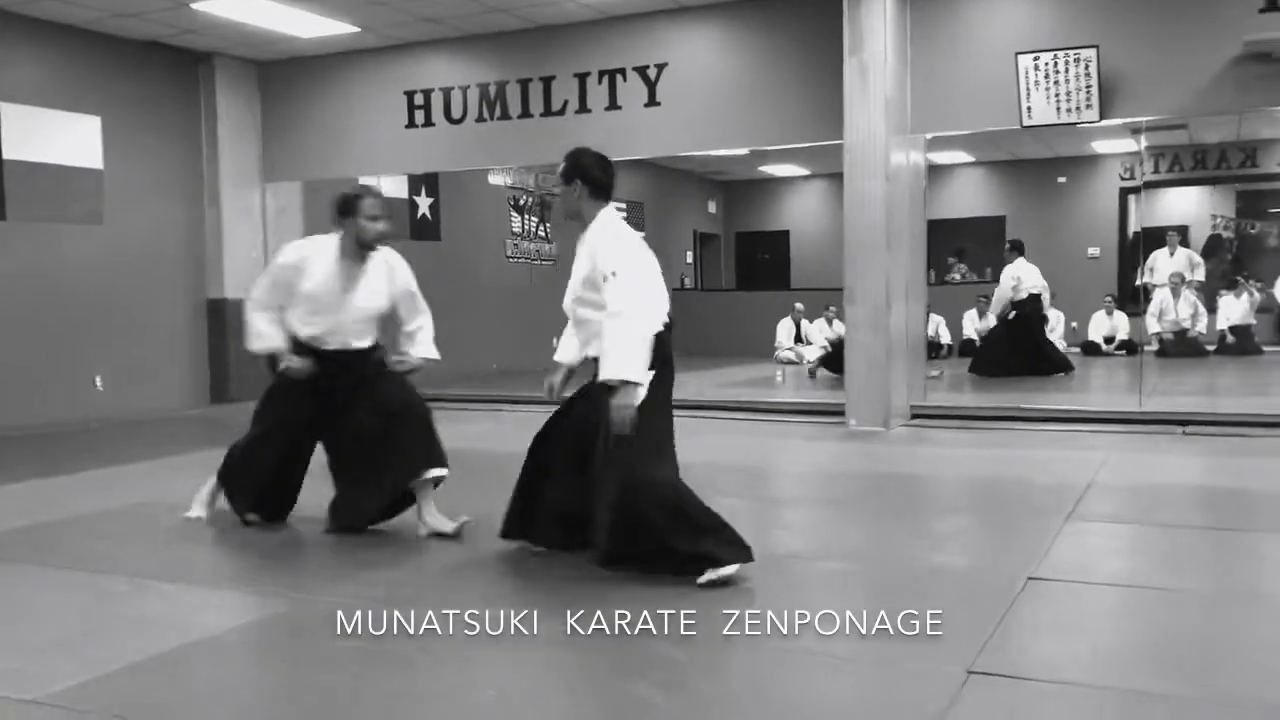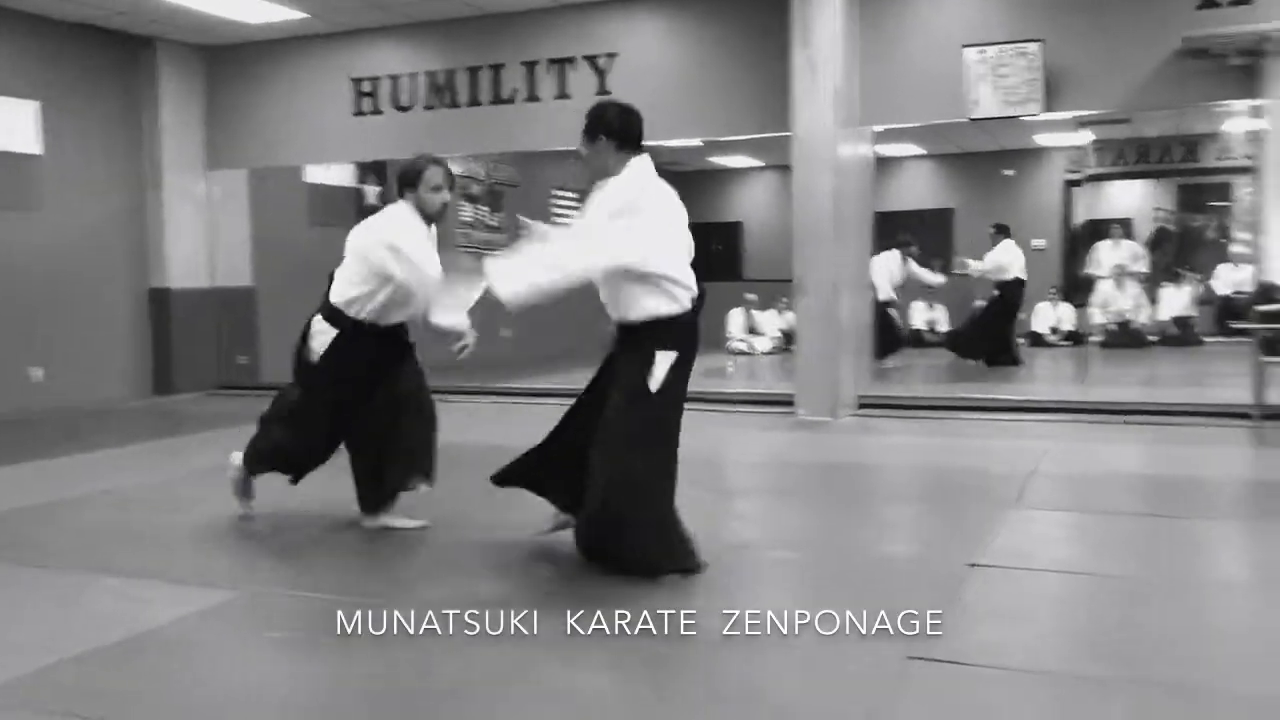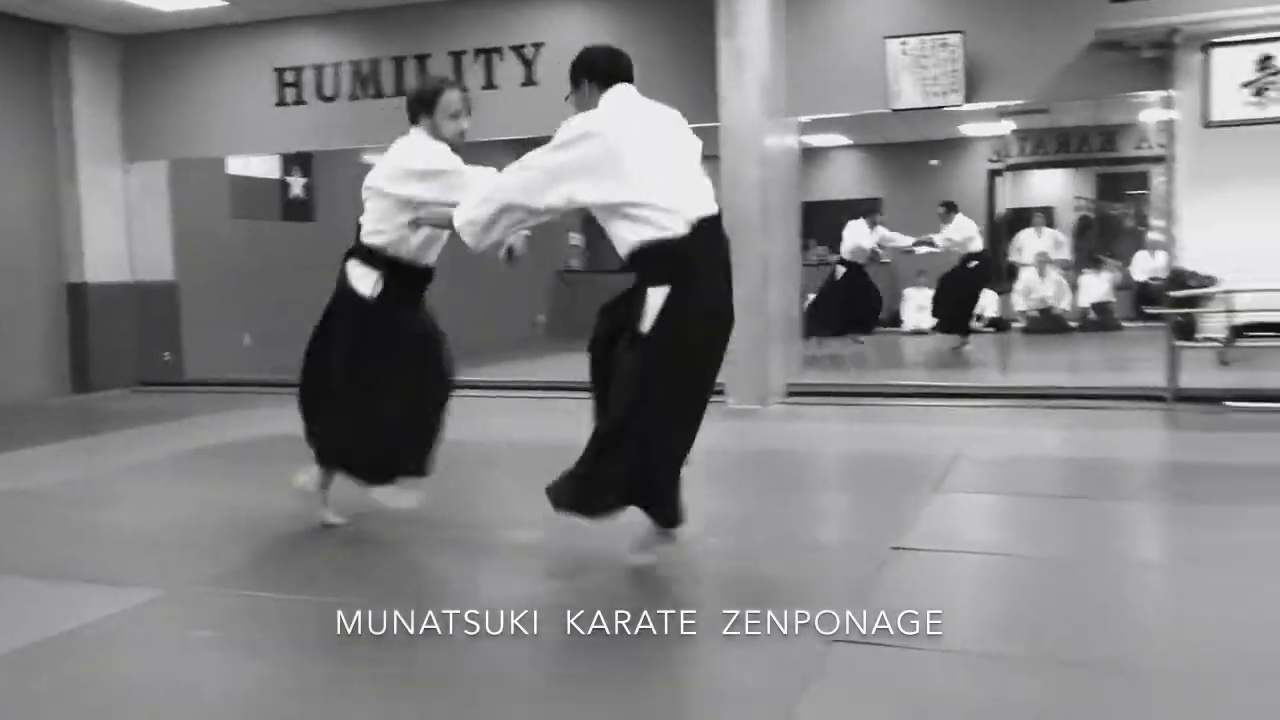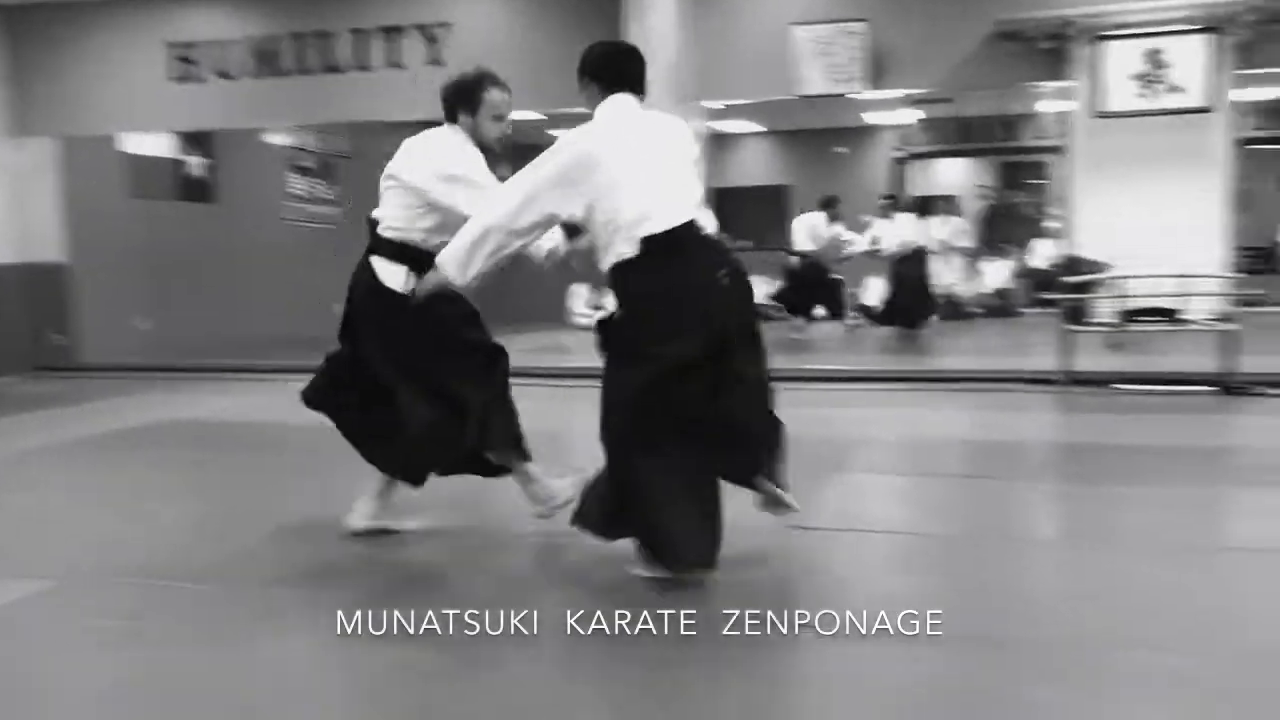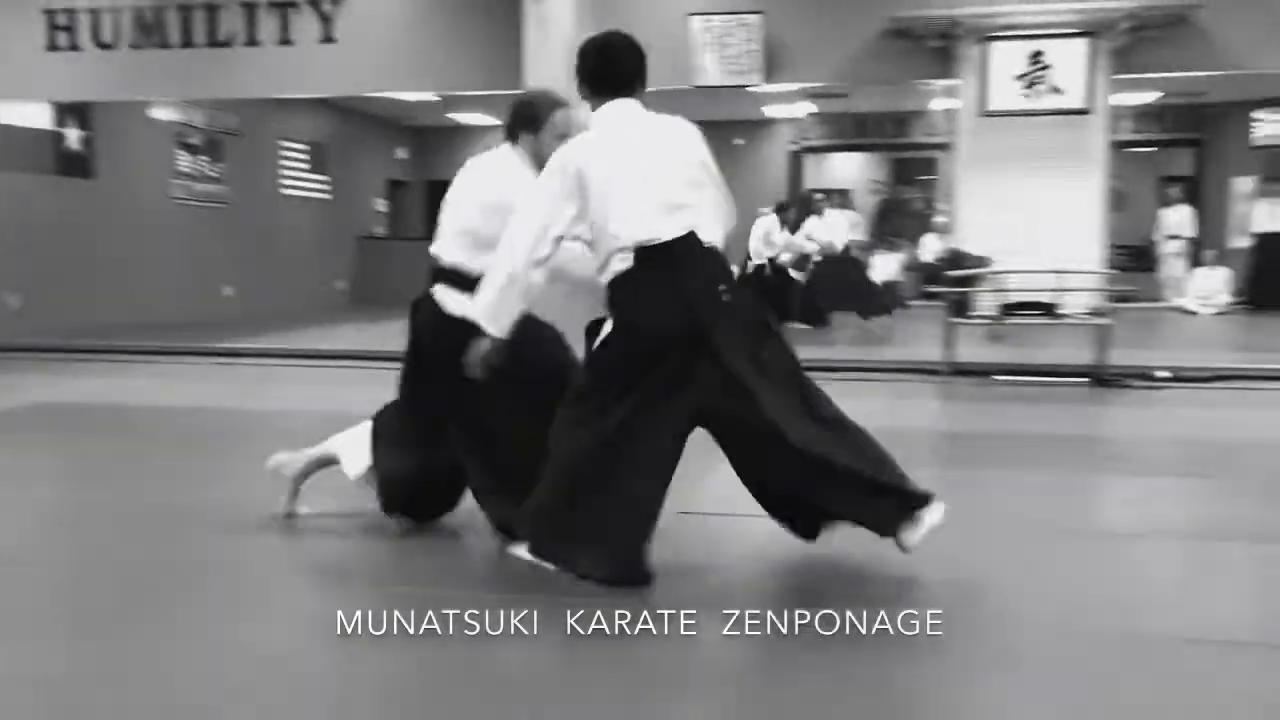
dt=0.2s
person 1, frame 1
left shoulder: (613, 240)
right shoulder: (596, 239)
left elbow: (631, 316)
left wrist: (626, 386)
right wrist: (565, 365)
left hip: (634, 369)
right hip: (618, 367)
left knee: (635, 466)
right knee: (563, 442)
left ankle: (717, 550)
right ankle: (559, 528)
person 1, frame 2
left shoulder: (632, 197)
right shoulder: (634, 190)
left elbow: (576, 259)
right elbow: (575, 245)
left wrist: (496, 273)
right wrist: (545, 237)
left hip: (661, 341)
right hip: (645, 336)
left knee: (631, 452)
right knee: (593, 423)
left ankle: (657, 553)
right ankle: (581, 505)
person 1, frame 3
left shoulder: (596, 132)
right shoulder: (665, 120)
left elbow: (524, 184)
left wrist: (468, 217)
left hip: (679, 273)
right hip: (698, 259)
left knee: (647, 398)
right knee: (616, 340)
left ankle: (661, 512)
person 1, frame 4
left shoulder: (580, 148)
right shoulder: (674, 131)
left elbow: (511, 209)
left wrist: (448, 268)
left hip: (655, 287)
right hip: (713, 269)
left knee: (641, 419)
right knee: (733, 387)
left ankle: (676, 548)
right ankle: (761, 471)
person 1, frame 5
left shoulder: (576, 156)
right shoulder: (680, 132)
left elbow: (523, 244)
right elbow: (719, 210)
left wrist: (491, 327)
left hip: (643, 300)
right hip: (706, 282)
left knee: (595, 421)
right knee: (785, 406)
left ankle: (563, 542)
right ankle: (899, 510)
person 2, frame 1
left shoulder: (392, 266)
right shoulder: (302, 256)
left elbow: (417, 317)
right elbow: (262, 307)
left wrist: (418, 354)
right wrist: (284, 355)
left hip: (361, 364)
right hip: (306, 364)
left knee: (404, 414)
right knee: (271, 439)
left ankle: (427, 513)
right ankle: (213, 492)
person 2, frame 2
left shoulder: (421, 230)
right shoulder: (395, 230)
left elbow: (434, 288)
right elbow: (426, 284)
left wrist: (462, 328)
left hip: (386, 335)
right hip: (340, 338)
left knee: (406, 410)
right knee: (310, 418)
left ankle: (377, 508)
right ankle: (246, 465)
person 2, frame 3
left shoulder: (430, 160)
right shoulder: (419, 159)
left elbow: (472, 199)
right elbow: (481, 191)
left hip: (395, 284)
right hip: (376, 287)
right knee: (425, 375)
left ankle: (323, 477)
person 2, frame 4
left shoulder: (437, 149)
right shoulder: (449, 158)
right wrist: (557, 237)
left hip: (393, 281)
right hip: (402, 286)
right knee: (473, 374)
left ankle: (375, 506)
right ankle: (532, 486)
person 2, frame 5
left shoulder: (492, 175)
right shoulder: (509, 185)
right elbow: (553, 249)
left hip: (455, 311)
right hip: (463, 316)
left knee: (426, 423)
right knee: (547, 390)
left ankle: (303, 463)
